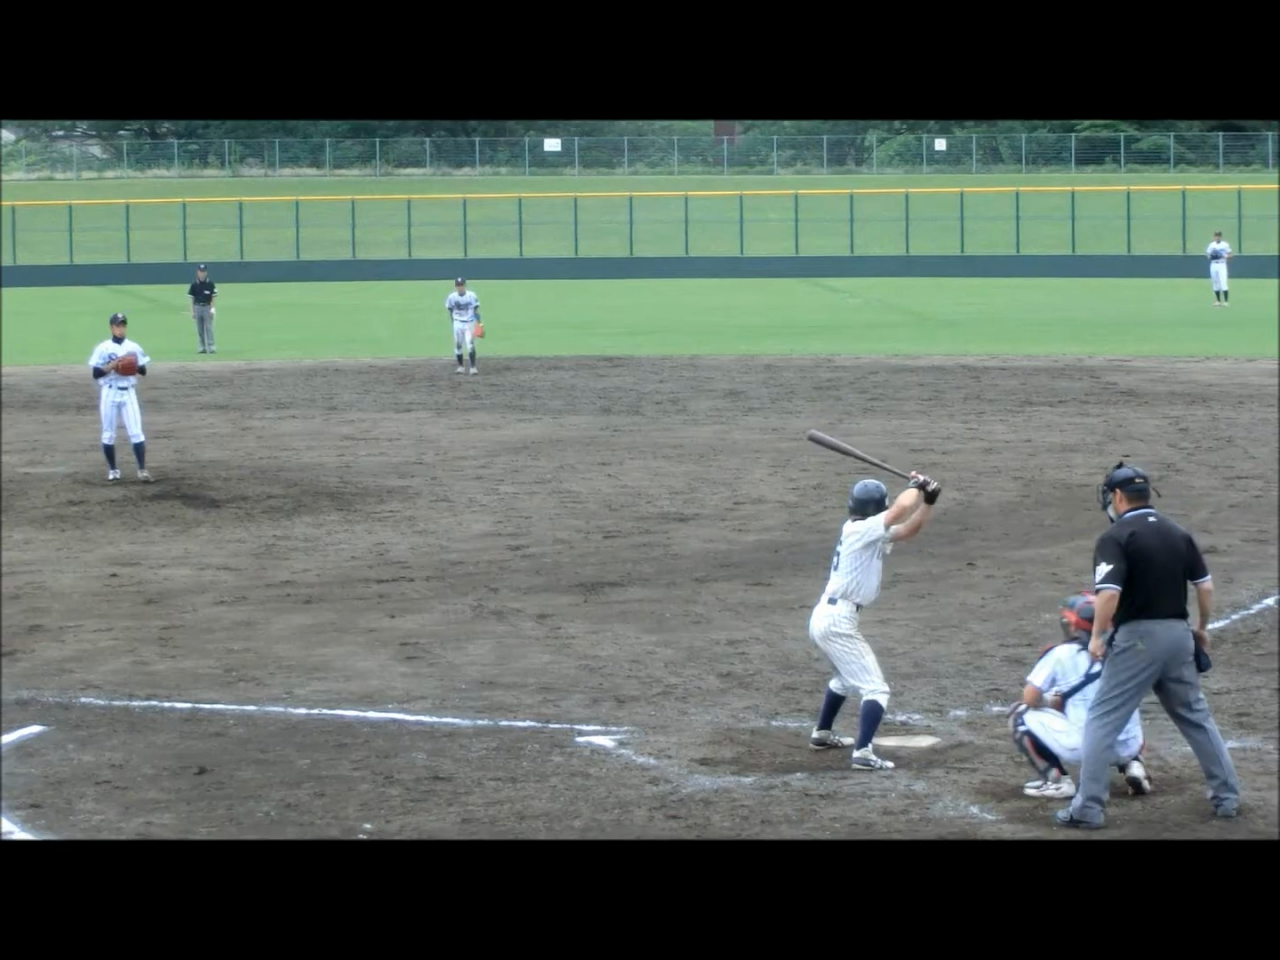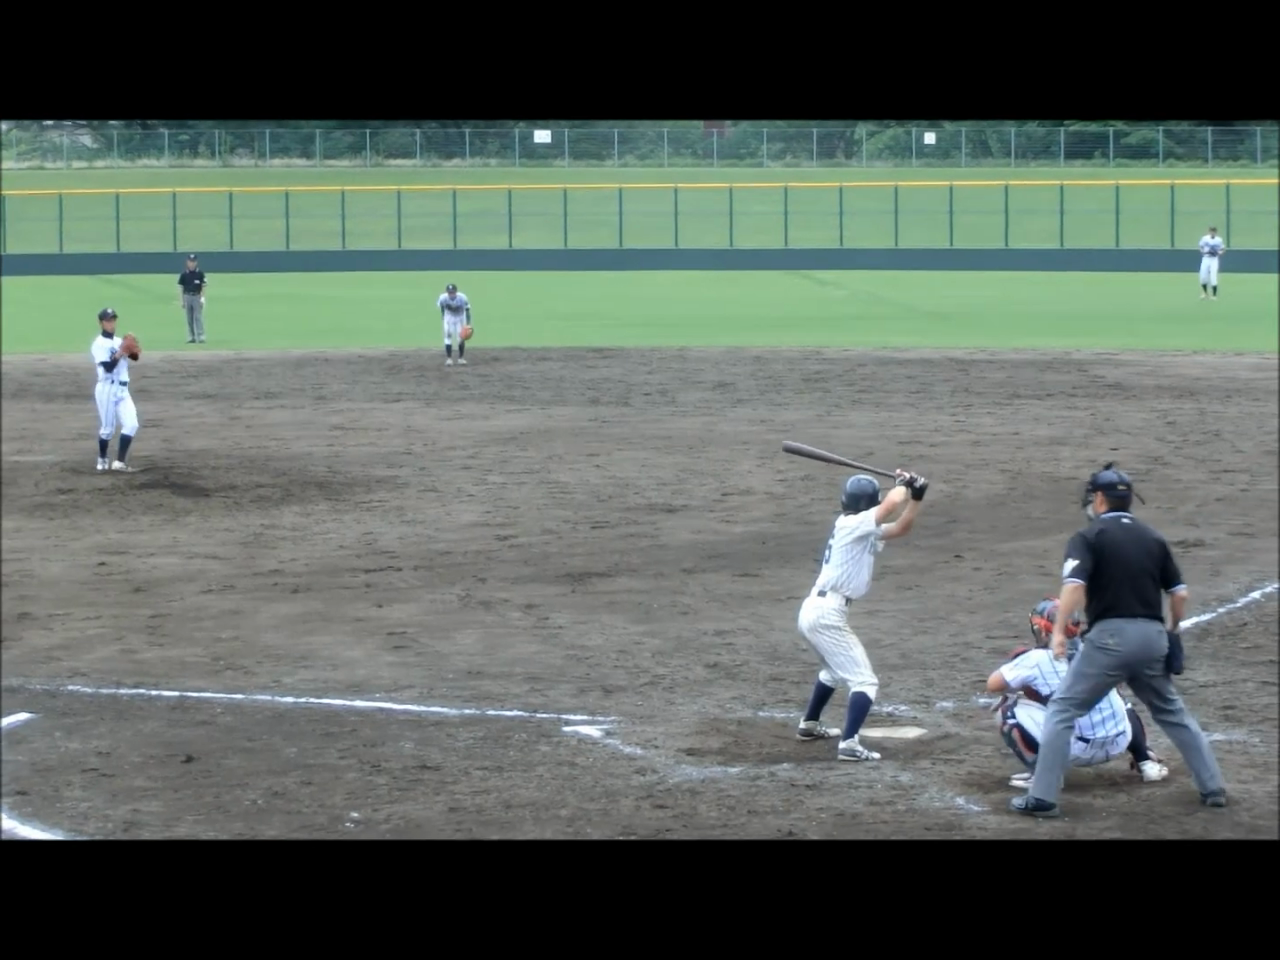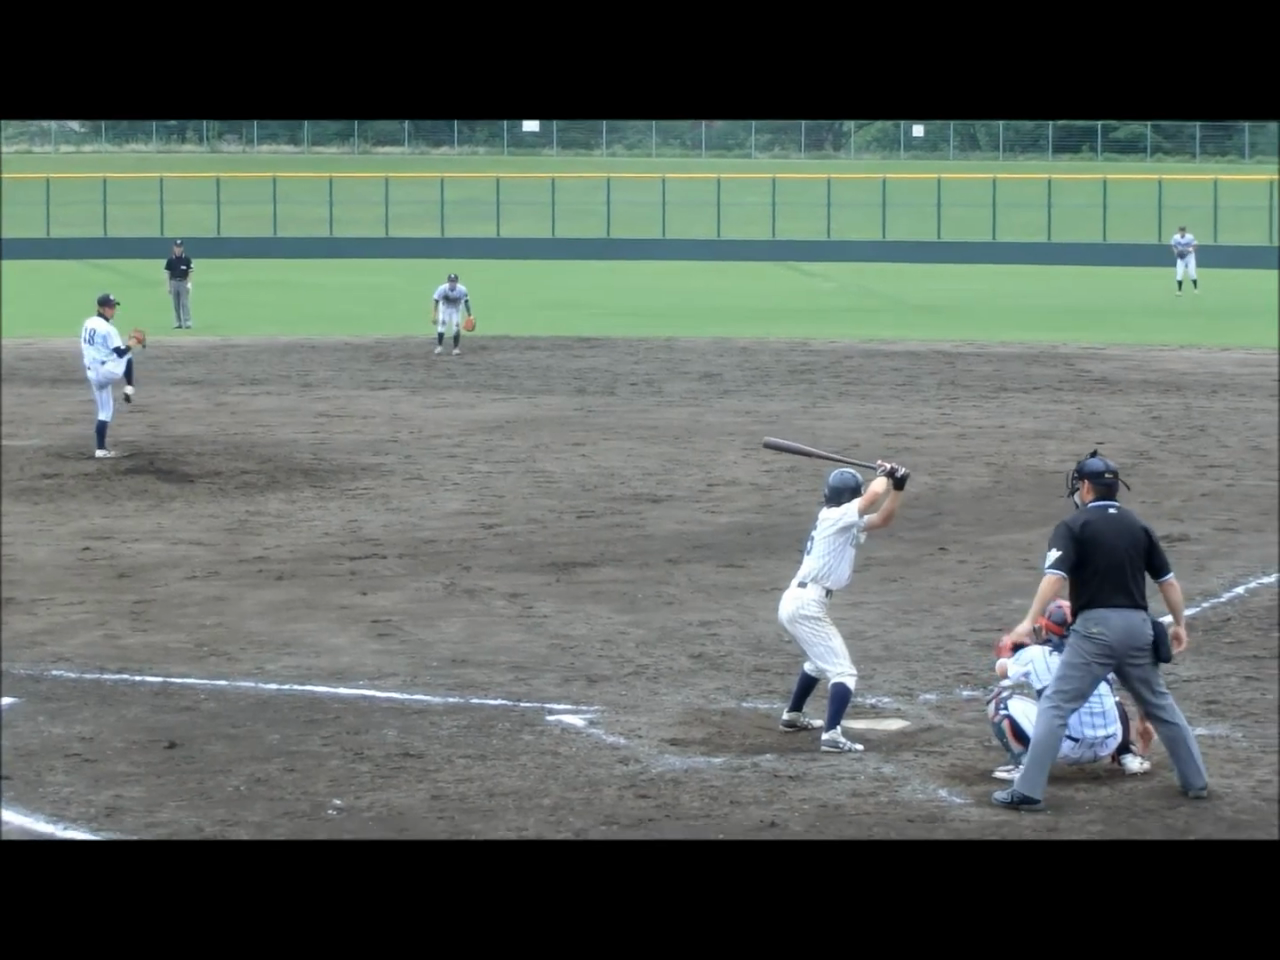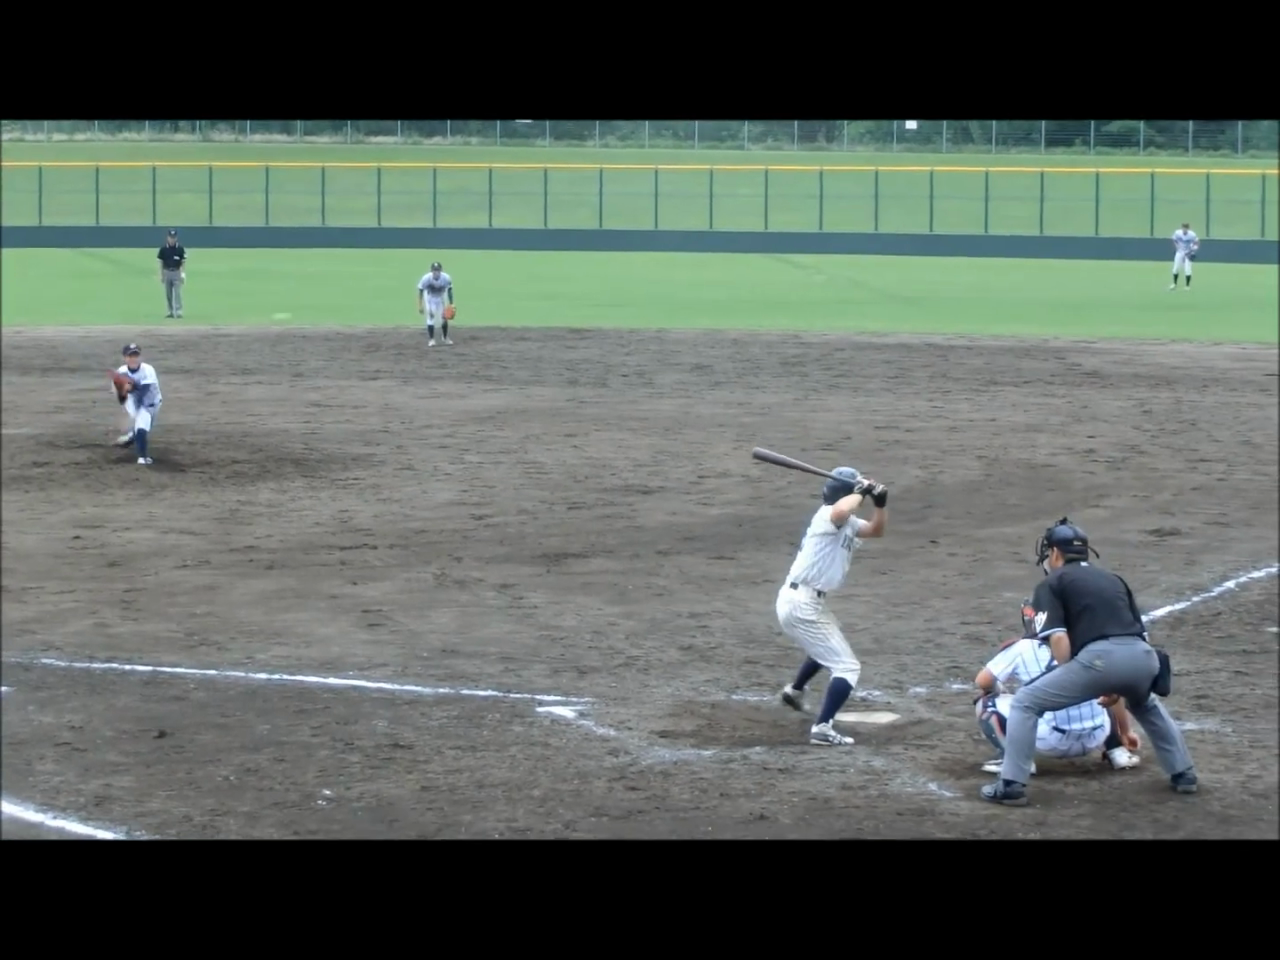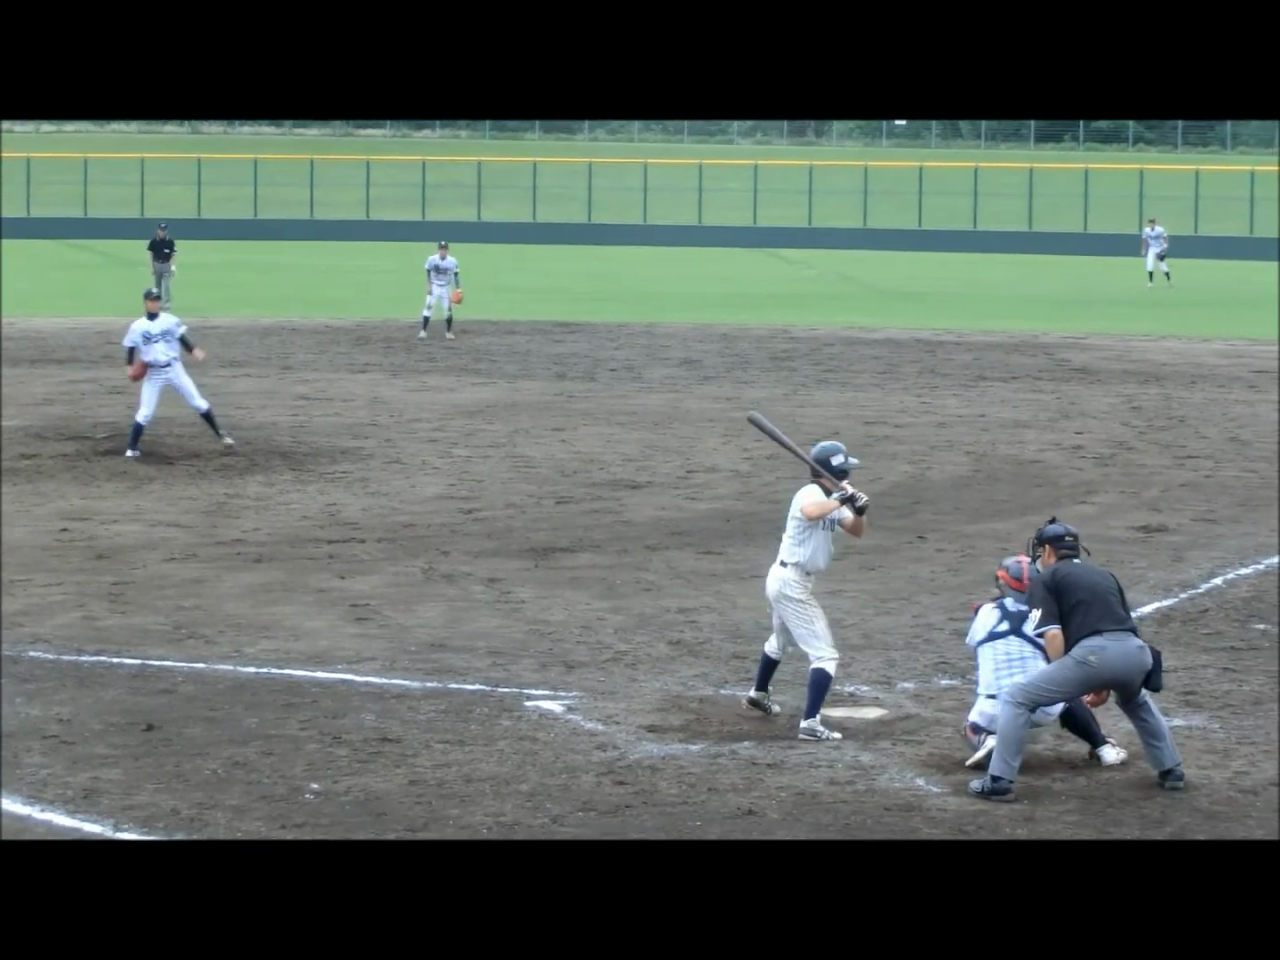
dt=1s
person 1, frame 1
left shoulder: (1114, 537)
right shoulder: (1178, 533)
left elbow: (1109, 592)
right elbow: (1205, 585)
left wrist: (1098, 636)
right wrist: (1201, 627)
left hip: (1138, 638)
right hip: (1179, 635)
left knee: (1103, 721)
right knee: (1197, 719)
left ankle: (1087, 809)
right ankle: (1227, 797)
person 1, frame 2
left shoulder: (1088, 536)
right shoulder: (1153, 538)
left elbow: (1073, 586)
right elbow: (1180, 594)
left wrist: (1057, 631)
right wrist: (1172, 631)
left hip: (1109, 637)
right hip: (1152, 636)
left knee: (1062, 711)
right knee: (1173, 713)
left ankle: (1042, 797)
right ankle: (1212, 787)
person 1, frame 3
left shoulder: (1073, 526)
right shoulder: (1139, 527)
left elbow: (1054, 577)
right elbow: (1168, 581)
left wrist: (1029, 621)
right wrist: (1179, 624)
left hip: (1095, 628)
right hip: (1137, 626)
left knee: (1055, 707)
right knee: (1160, 705)
left ankle: (1027, 791)
right ankle: (1195, 780)
person 1, frame 4
left shoulder: (1051, 584)
right shoulder: (1113, 579)
left elbow: (1058, 639)
left wrist: (1069, 683)
left hip: (1100, 658)
right hip: (1143, 658)
left knee: (1024, 702)
right knee: (1145, 705)
left ankle: (1012, 785)
right ankle: (1183, 774)
person 1, frame 5
left shoulder: (1045, 580)
right shoulder: (1104, 576)
left elbow: (1053, 635)
left wrist: (1061, 681)
right wrist: (1106, 682)
left hip: (1093, 654)
right hip: (1135, 652)
left knee: (1016, 698)
right knee: (1135, 701)
left ankle: (999, 782)
right ankle: (1171, 770)
person 2, frame 1
left shoulder: (868, 532)
right shoulder: (861, 530)
left elbow: (908, 529)
right elbow: (901, 507)
left wrist: (928, 500)
right wrist: (916, 485)
left hip: (826, 617)
right hip: (838, 621)
left knee: (846, 678)
right knee: (875, 688)
left ankle: (822, 733)
right ankle: (863, 753)
person 2, frame 2
left shoulder: (864, 529)
right shoulder: (854, 524)
left elbow: (899, 528)
right elbow: (892, 504)
left wrist: (916, 497)
right wrist: (902, 483)
left hip: (815, 610)
right hip: (827, 614)
left knee: (835, 670)
right knee: (864, 681)
left ankle: (809, 724)
right ankle: (849, 744)
person 2, frame 3
left shoulder: (846, 521)
right shoulder: (836, 516)
left elbow: (882, 519)
right elbow: (874, 494)
left wrist: (897, 486)
right wrist: (884, 474)
left hip: (797, 602)
right hip: (807, 605)
left knee: (820, 660)
right knee: (843, 671)
left ankle: (792, 715)
right ankle: (832, 735)
person 2, frame 4
left shoulder: (846, 520)
right shoulder: (828, 515)
left elbow: (877, 530)
right elbow: (841, 510)
left wrist: (880, 503)
right wrist: (861, 491)
left hip: (799, 600)
right hip: (801, 604)
left knee: (821, 647)
right knee: (847, 667)
left ankle: (795, 691)
right ankle: (822, 728)
person 2, frame 5
left shoulder: (831, 498)
right shoulder: (810, 494)
left elbow: (856, 531)
right elbow: (810, 514)
left wrist: (858, 509)
right wrist: (840, 500)
left hip: (787, 579)
right hip: (792, 581)
left knee: (780, 640)
right knee: (824, 654)
left ankle: (759, 694)
right ankle: (810, 723)
